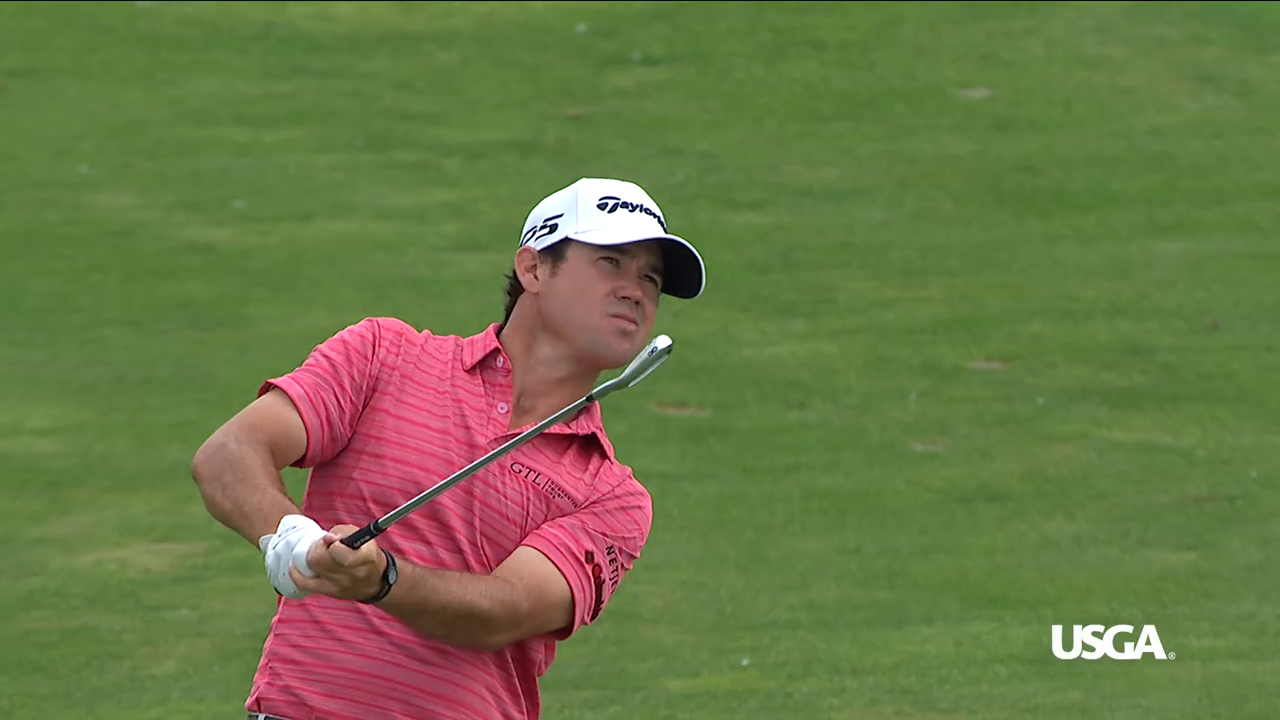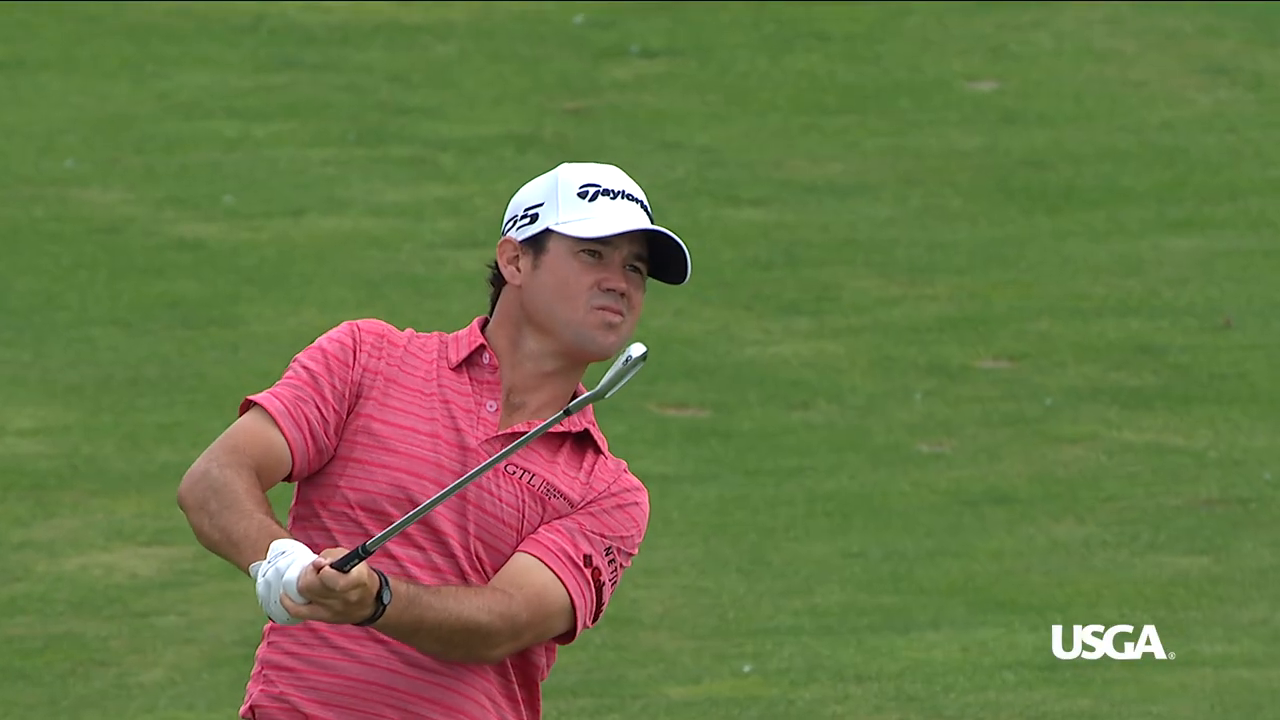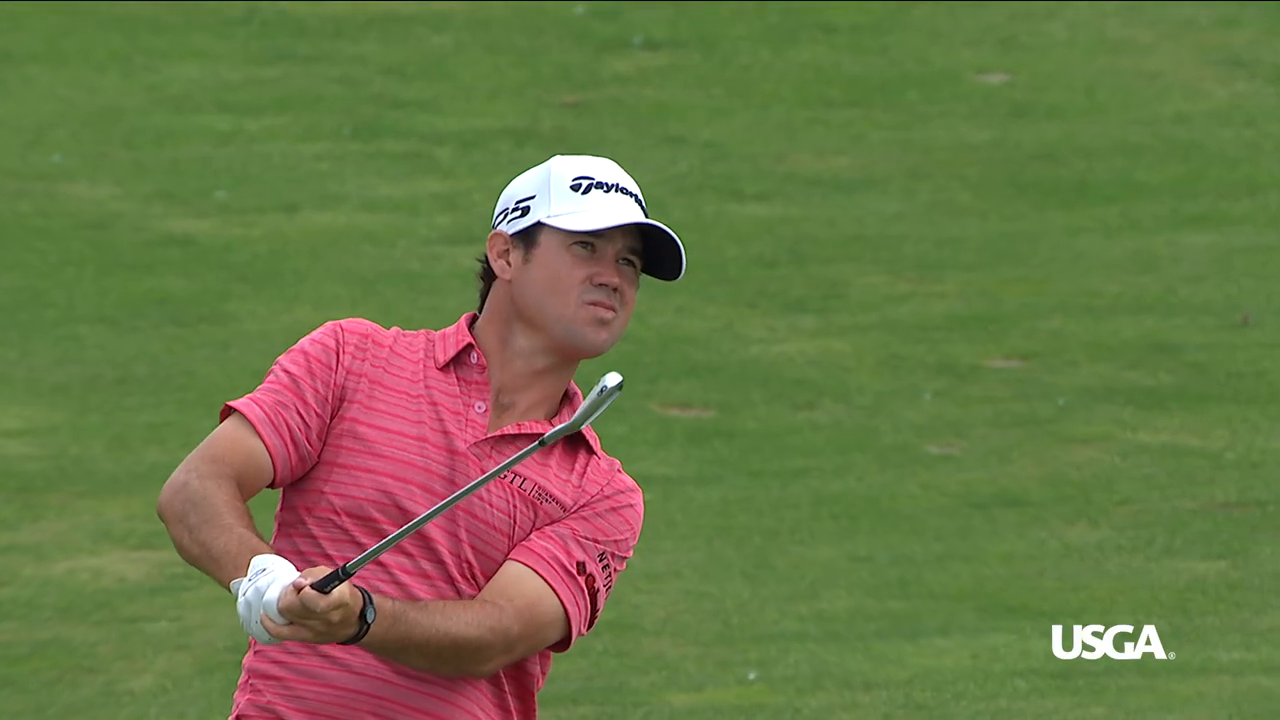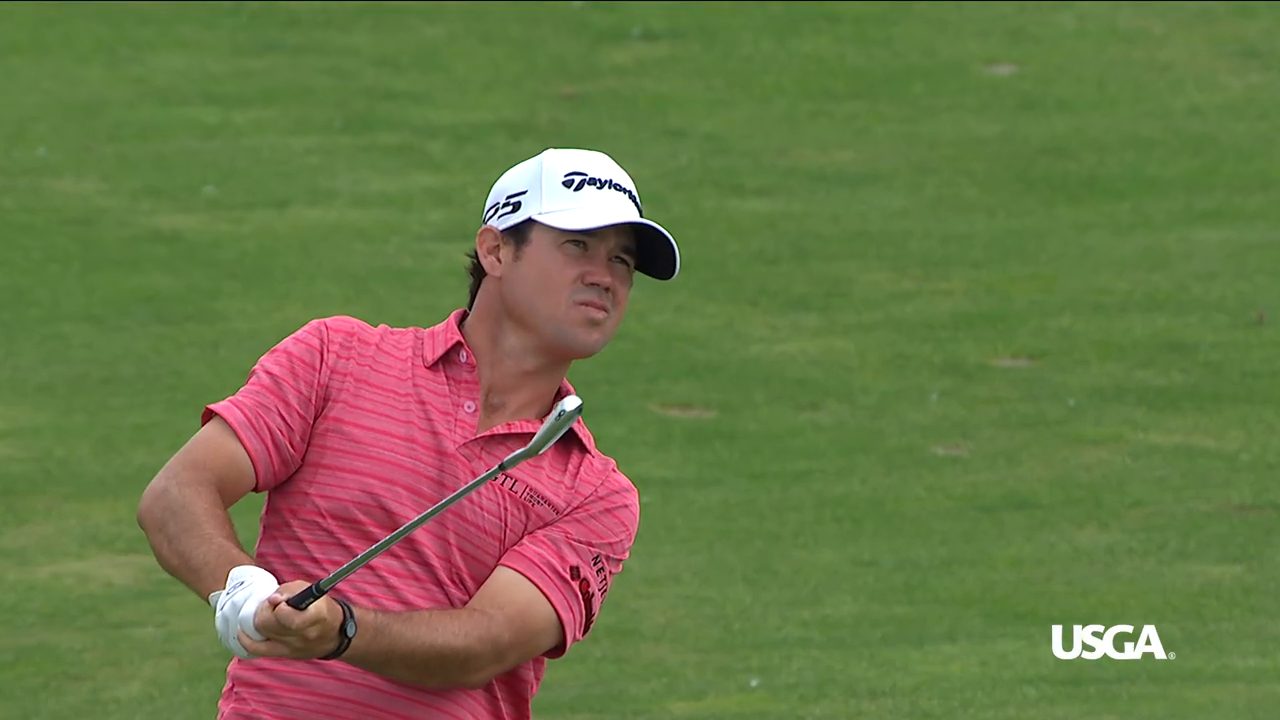
dt=0.5s
person 1, frame 1
left shoulder: (617, 502)
right shoulder: (382, 354)
left elbow: (507, 612)
right elbow: (225, 455)
left wrist: (380, 581)
right wrist: (287, 534)
person 1, frame 2
left shoulder: (613, 498)
right shoulder: (367, 355)
left elbow: (504, 624)
right elbow: (212, 479)
left wrist: (374, 602)
right wrist: (278, 561)
person 1, frame 3
left shoulder: (605, 500)
right shoulder: (351, 356)
left elbow: (494, 637)
right elbow: (194, 488)
left wrist: (358, 619)
right wrist: (261, 577)
person 1, frame 4
left shoulder: (600, 500)
right shoulder: (336, 355)
left elbow: (486, 645)
right elbow: (175, 493)
left wrist: (339, 632)
right wrist: (241, 588)
